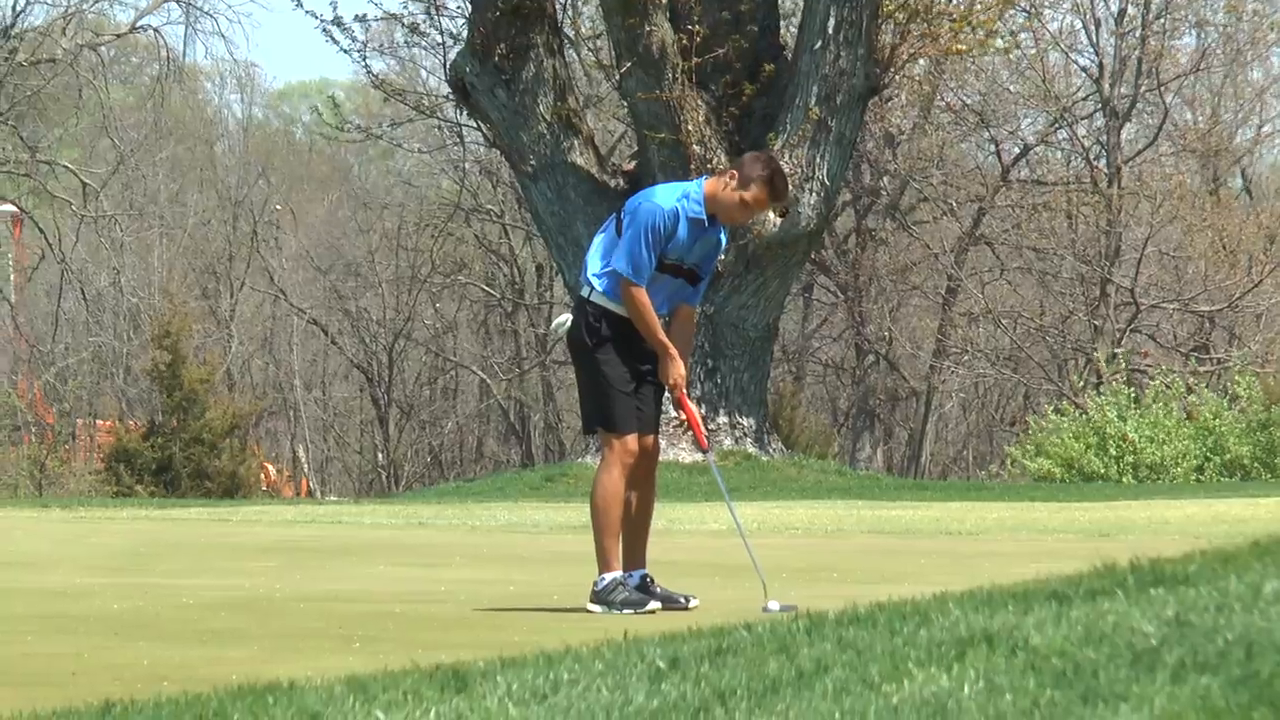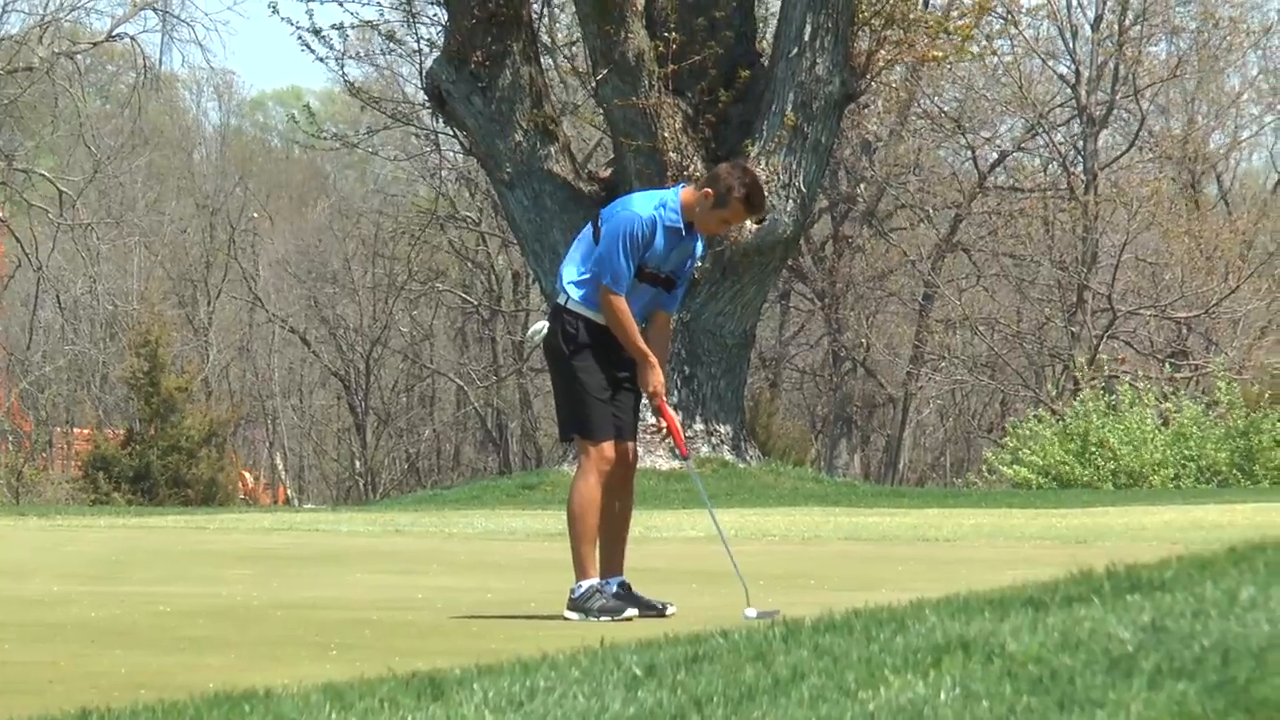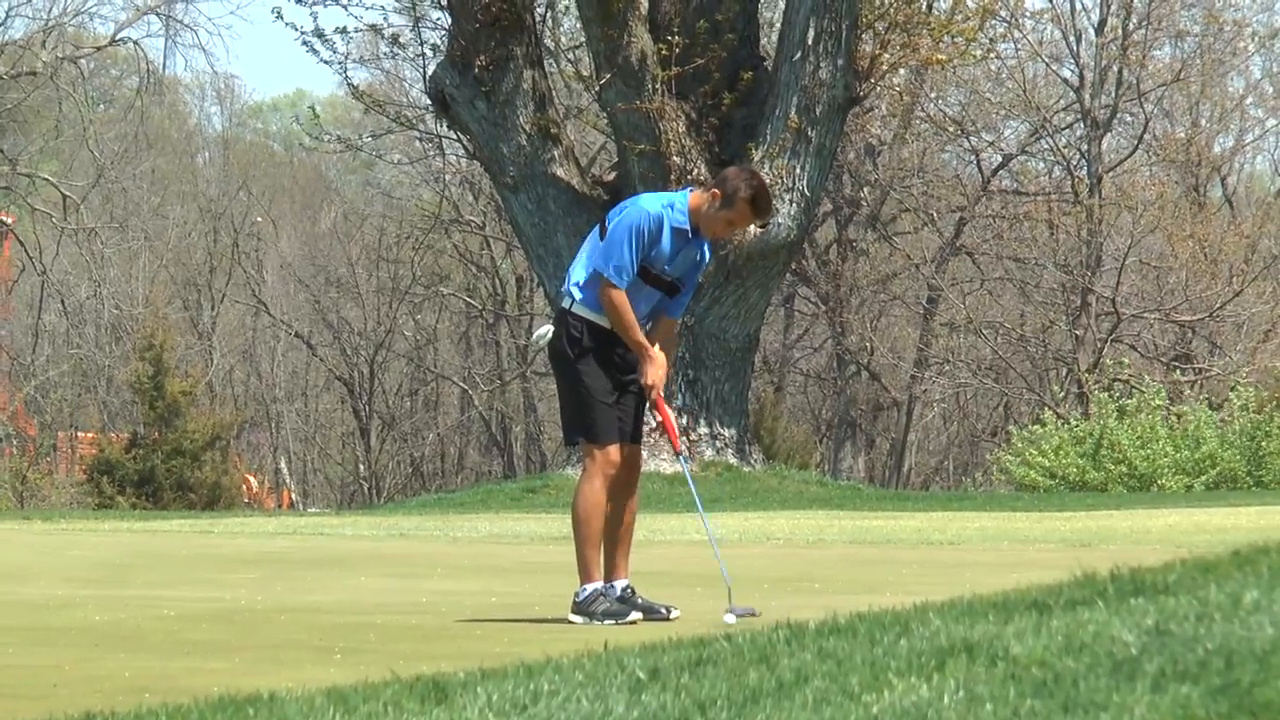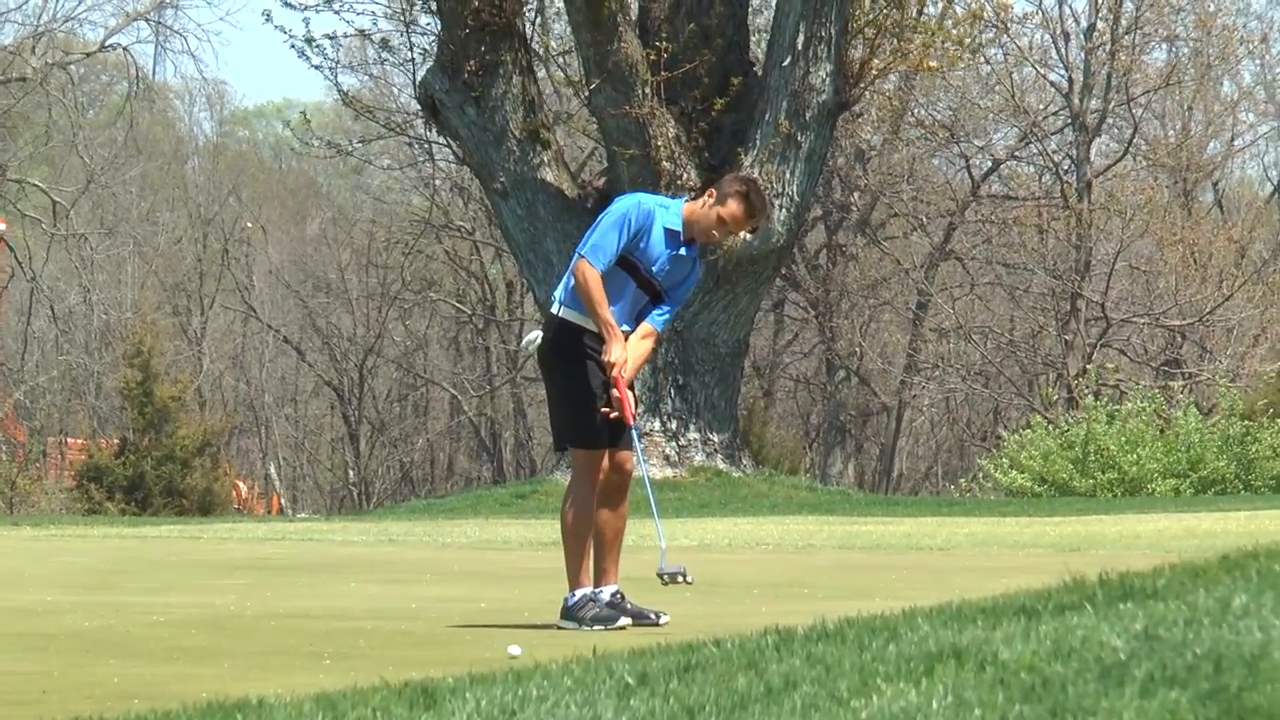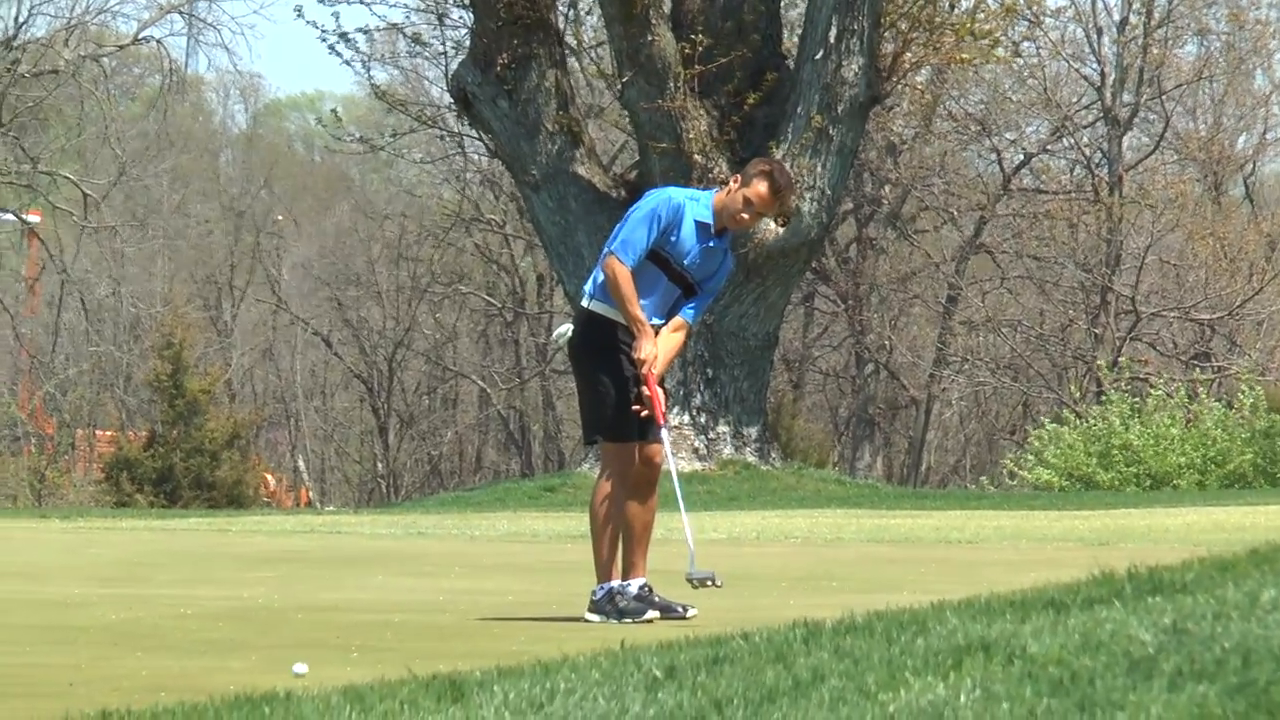
dt=0.7s
person 1, frame 1
left shoulder: (715, 236)
right shoulder: (659, 207)
left elbow: (684, 310)
right elbow: (630, 286)
left wrist: (679, 380)
right wrist: (668, 355)
left hip: (643, 333)
right hip: (603, 324)
left knee: (646, 454)
right knee: (622, 450)
left ankle: (636, 577)
right ankle: (607, 583)
person 1, frame 2
left shoulder: (692, 243)
right shoulder: (637, 214)
left elbow: (660, 316)
right elbow: (610, 295)
left wrist: (657, 384)
right wrist: (647, 363)
left hip: (620, 339)
right hip: (579, 330)
left knee: (624, 462)
right knee: (599, 457)
left ankle: (614, 584)
right ankle: (584, 589)
person 1, frame 3
left shoulder: (699, 253)
right shoulder: (646, 213)
left elbow: (665, 324)
right elbow: (610, 289)
left wrist: (657, 388)
right wrist: (646, 355)
left hip: (627, 344)
right hip: (584, 334)
left knee: (629, 464)
right knee: (602, 461)
left ankle: (618, 587)
right ankle: (588, 593)
person 1, frame 4
left shoulder: (690, 267)
right shoulder: (638, 210)
left elbow: (648, 332)
right elbow: (585, 268)
left wrist: (624, 380)
right wrist: (612, 337)
left hip: (616, 348)
right hip: (573, 335)
left knee: (620, 468)
right knee: (591, 467)
left ankle: (606, 592)
right ankle: (578, 598)
person 1, frame 5
left shoulder: (722, 260)
right shoulder: (668, 203)
left elbow: (679, 323)
right elbow: (614, 263)
left wrist: (655, 375)
right wrist: (642, 334)
left hip: (646, 343)
right hip: (603, 328)
left knee: (649, 461)
right knee: (620, 459)
left ankle: (635, 585)
right ankle: (605, 592)
